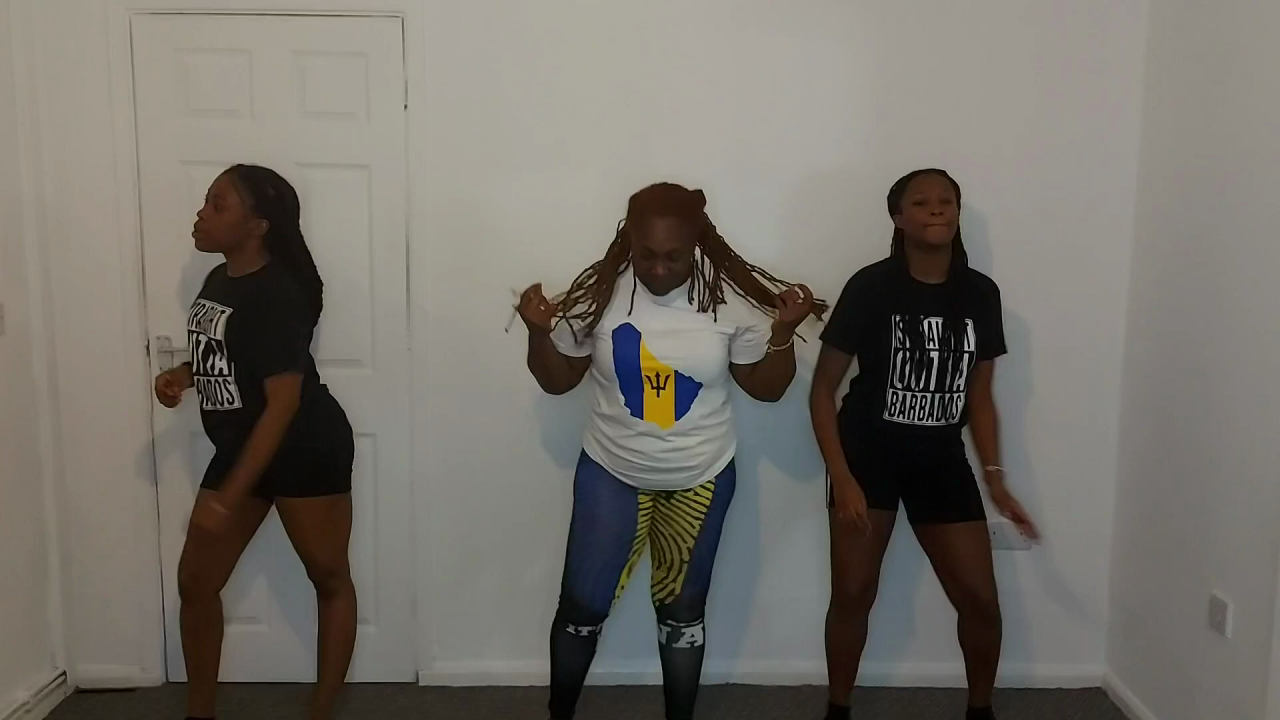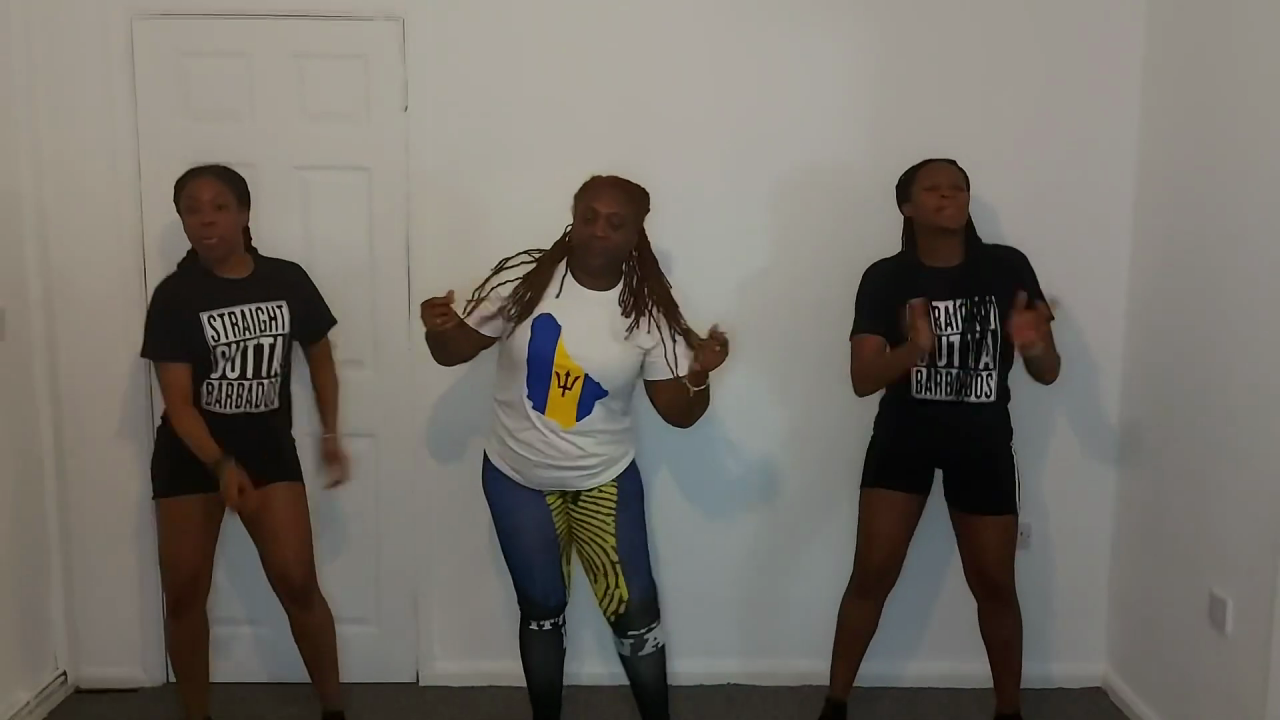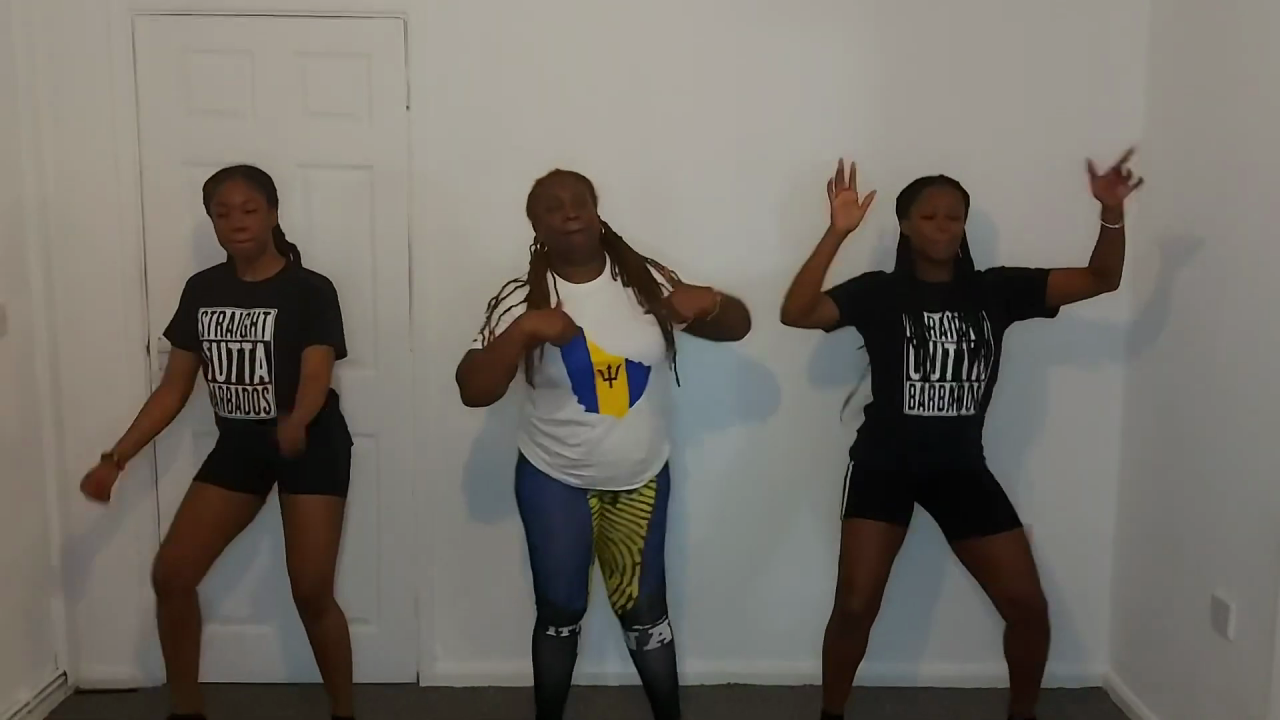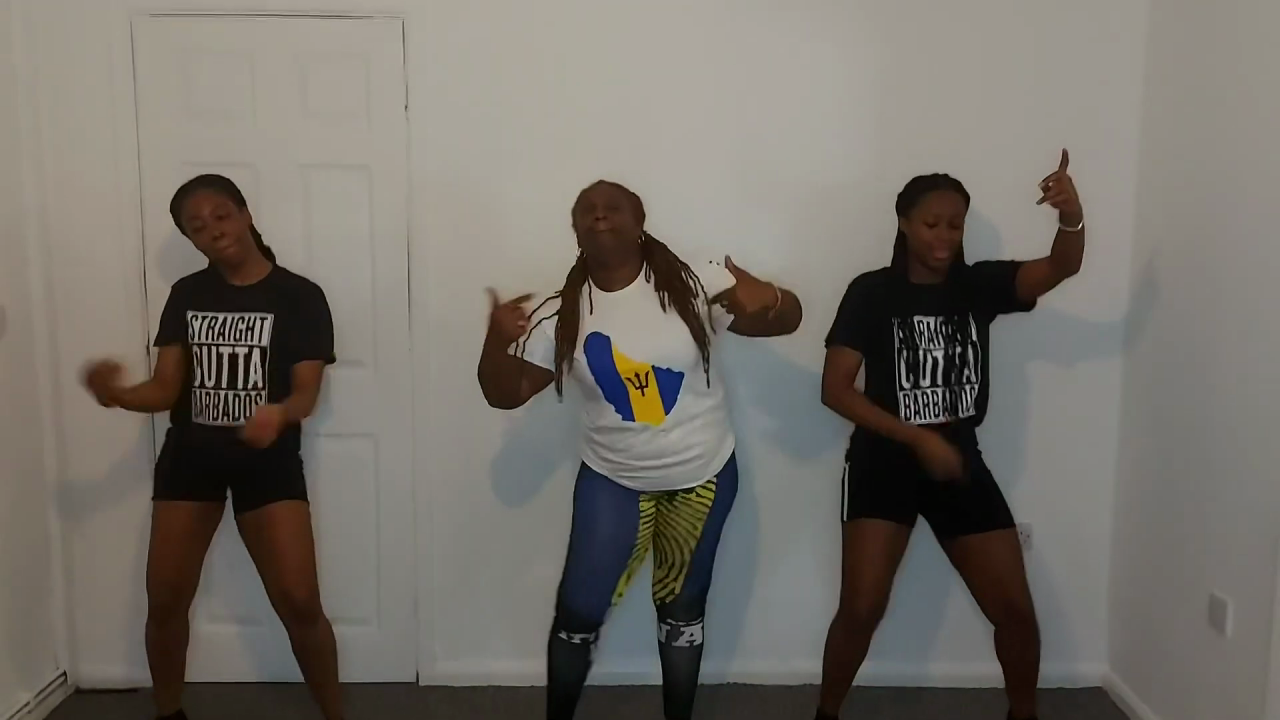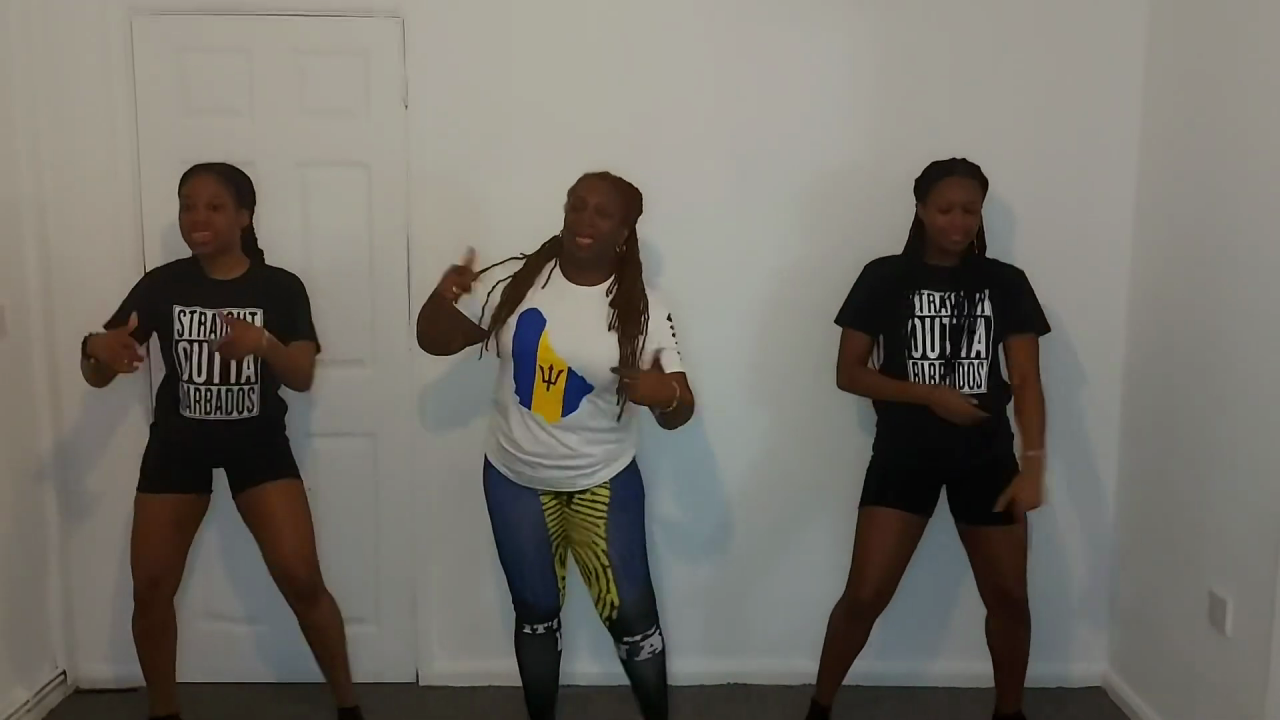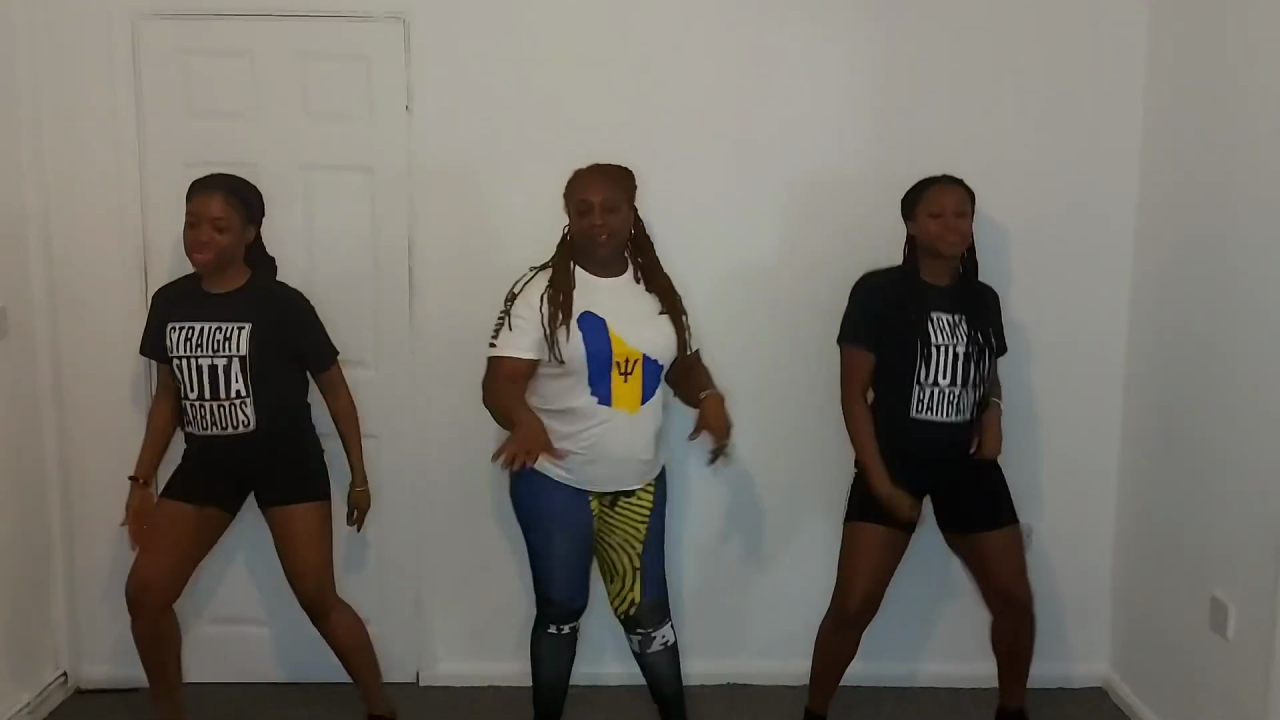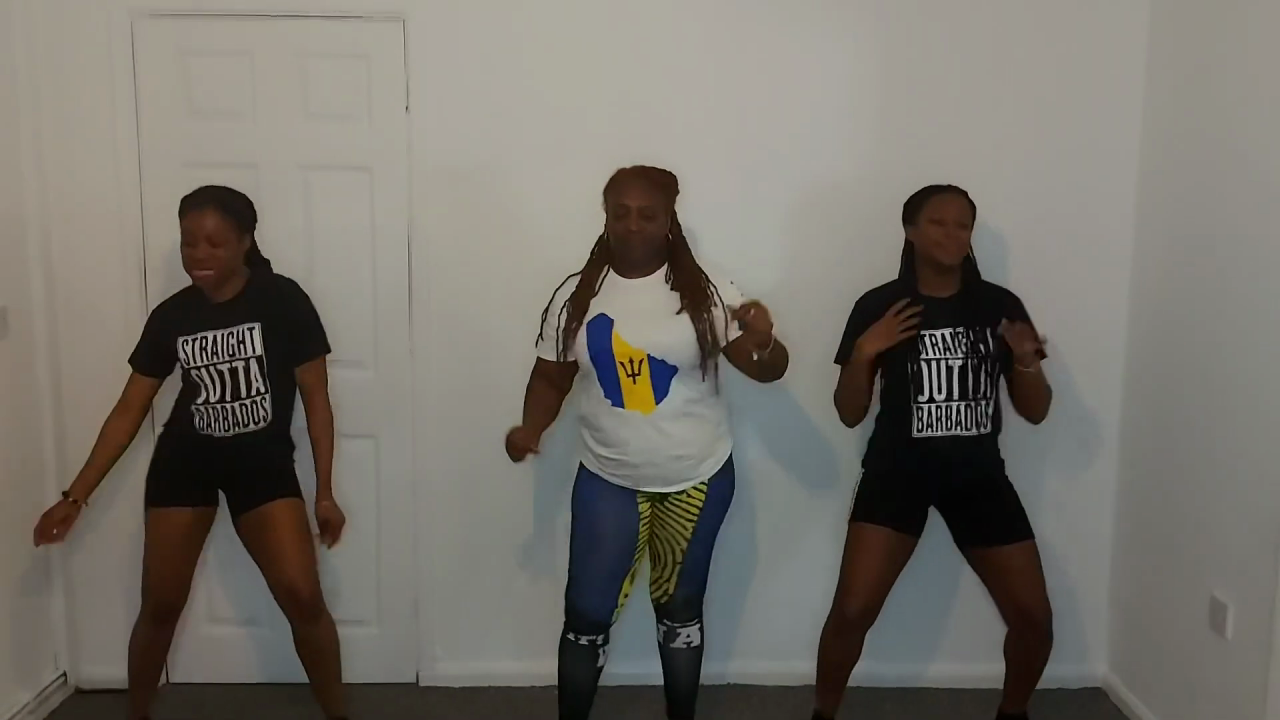
dt=0.7s
person 1, frame 1
left shoulder: (982, 294)
right shoulder: (871, 288)
left elbow: (980, 393)
right elbow: (824, 386)
left wrist: (996, 480)
right wrist: (840, 476)
left hip: (943, 462)
right hip: (869, 455)
left knee: (979, 601)
right knee: (853, 595)
person 1, frame 2
left shoulder: (1006, 267)
right shoulder: (885, 278)
left elbow: (1046, 370)
right elbow: (863, 379)
left wrist: (1033, 345)
right wrist: (915, 348)
left hip: (982, 441)
right hip: (902, 436)
left knee: (995, 586)
right knee: (872, 575)
person 1, frame 3
left shoulder: (995, 290)
right shoulder: (877, 293)
left elbow: (1099, 281)
right elbow: (795, 314)
left wrist: (1112, 215)
right wrist: (836, 234)
left hip: (961, 469)
right hip: (883, 467)
left knee: (1028, 608)
right knee: (855, 607)
person 1, frame 4
left shoulder: (981, 286)
right shoulder: (871, 293)
left elbow: (1063, 267)
right elbow: (836, 389)
left wrist: (1070, 213)
right wrist: (915, 439)
left hip: (960, 465)
right hip: (885, 467)
left knee: (1016, 611)
right knee: (861, 610)
person 1, frame 5
left shoulder: (1006, 283)
right shoulder: (884, 278)
left elbow: (1026, 377)
right elbow: (849, 371)
left wrist: (1033, 460)
right wrist: (929, 395)
left hip: (986, 453)
right hip: (905, 452)
left knee: (1010, 599)
right knee: (865, 596)
person 1, frame 6
left shoulder: (983, 300)
right shoulder: (879, 291)
right elbow: (853, 393)
left wrist: (992, 412)
right wrist: (879, 481)
left hip: (968, 462)
right hip: (893, 464)
left knee: (1014, 599)
right knee: (853, 605)
person 1, frame 7
left shoulder: (1000, 306)
right shoulder: (879, 307)
left elbow: (1034, 410)
right elbow: (849, 413)
left wrist: (1029, 362)
right wrist: (862, 355)
left hip: (978, 475)
right hip: (895, 472)
left knee: (1033, 616)
right knee: (852, 612)
person 2, frame 1
left shoulder: (279, 295)
right shoulder: (216, 283)
left elbow: (283, 406)
left wrist: (228, 499)
right wrist: (180, 379)
left hip: (309, 451)
right hip: (239, 448)
left knee: (330, 580)
right knee: (195, 580)
person 2, frame 2
left shoulder: (287, 281)
right shoulder: (174, 296)
left elbow: (320, 357)
right elbow: (178, 401)
left wrist: (330, 435)
right wrist: (222, 467)
left hip: (268, 445)
right hip: (188, 451)
left knee: (298, 584)
right knee: (185, 593)
person 2, frame 3
left shoulder: (311, 290)
right shoulder: (201, 289)
left elbow: (317, 381)
right elbow: (177, 382)
left wrist: (297, 428)
right wrist: (117, 455)
left hip: (313, 450)
right hip: (236, 447)
left knee: (311, 593)
right knee: (171, 573)
person 2, frame 4
left shoulder: (299, 296)
right shoulder: (186, 294)
left elbow: (306, 393)
right elbow: (164, 390)
left wrist: (278, 415)
right wrist: (112, 391)
left hip: (269, 458)
right hip: (187, 458)
left knee: (299, 601)
right knee: (165, 599)
person 2, frame 5
left shoulder: (281, 288)
right shoulder: (162, 284)
left elbow: (302, 375)
right elbow: (100, 372)
left wrist: (261, 345)
right wrist: (99, 348)
left hip: (259, 443)
right hip: (178, 445)
left knee: (301, 579)
right knee: (151, 586)
person 2, frame 6
left shoulder: (283, 305)
right shoulder: (170, 302)
left elbow: (334, 388)
right elbow: (168, 396)
left wrist: (359, 476)
right wrist: (142, 481)
left hip: (287, 460)
right hip: (207, 463)
left knee: (318, 600)
right knee: (143, 593)
person 2, frame 7
left shoulder: (282, 300)
right shoulder: (171, 316)
left elbow: (315, 395)
right elbow: (130, 409)
left wrist: (325, 493)
right wrist: (75, 498)
left hip: (262, 464)
right hip: (182, 464)
left knee: (303, 598)
right knee: (161, 606)
person 3, frame 1
left shoulder: (730, 297)
right shoulder: (597, 291)
left elbow: (766, 388)
right elbow: (557, 380)
left wrist: (784, 332)
right wrist: (539, 331)
left hip: (700, 479)
right hip: (610, 473)
left knee: (681, 608)
right knee: (582, 605)
person 3, frame 2
left shoulder: (648, 310)
right shoulder: (522, 277)
left elbow: (677, 411)
right elbow: (455, 351)
left wrist: (699, 374)
right wrist: (439, 328)
left hip: (606, 482)
right hip: (517, 479)
left knee: (635, 610)
right knee: (542, 610)
person 3, frame 3
left shoulder: (648, 281)
right shoulder: (522, 300)
left elbow: (735, 326)
right elbow: (473, 391)
left wrist: (712, 304)
right wrist: (522, 334)
left hip: (641, 477)
right hip: (555, 480)
left knee: (643, 608)
right knee: (560, 610)
person 3, frame 4
left shoulder: (693, 285)
right shoulder: (562, 313)
left elbow: (787, 319)
right elbow: (504, 393)
left wrist: (766, 298)
right wrist: (497, 338)
left hip: (703, 476)
right hip: (613, 482)
left knee: (681, 607)
right knee: (578, 611)
person 3, frame 5
left shoulder: (642, 309)
right shoulder: (513, 280)
left elbow: (678, 411)
right elbow: (435, 341)
left wrist: (665, 393)
right wrist: (444, 295)
left hip: (605, 482)
right hip: (515, 479)
left knee: (632, 612)
right knee: (536, 612)
person 3, frame 6
left shoulder: (658, 289)
right shoulder: (540, 291)
left elbow: (685, 365)
right elbow: (498, 384)
left wrist: (709, 398)
right wrist: (523, 423)
left hip: (639, 483)
right hip: (555, 481)
left knee: (644, 611)
right knee: (560, 611)
person 3, frame 7
left shoulder: (704, 288)
right shoulder: (576, 293)
left elbow: (770, 369)
right elbow: (551, 378)
left wrist: (762, 339)
right wrist: (532, 424)
left hip: (697, 479)
right hip: (608, 480)
left knee: (678, 608)
right knee: (587, 615)
